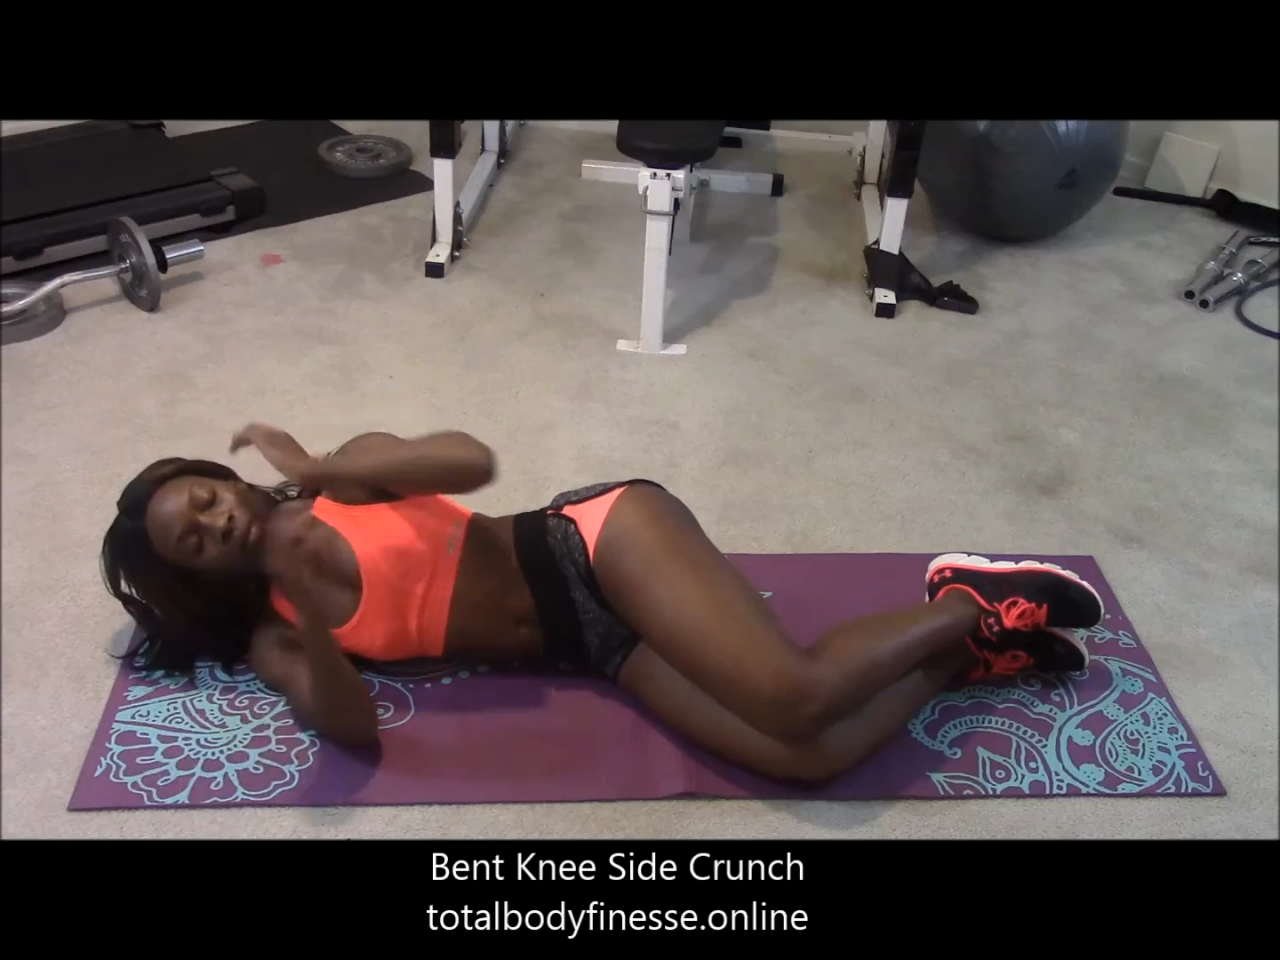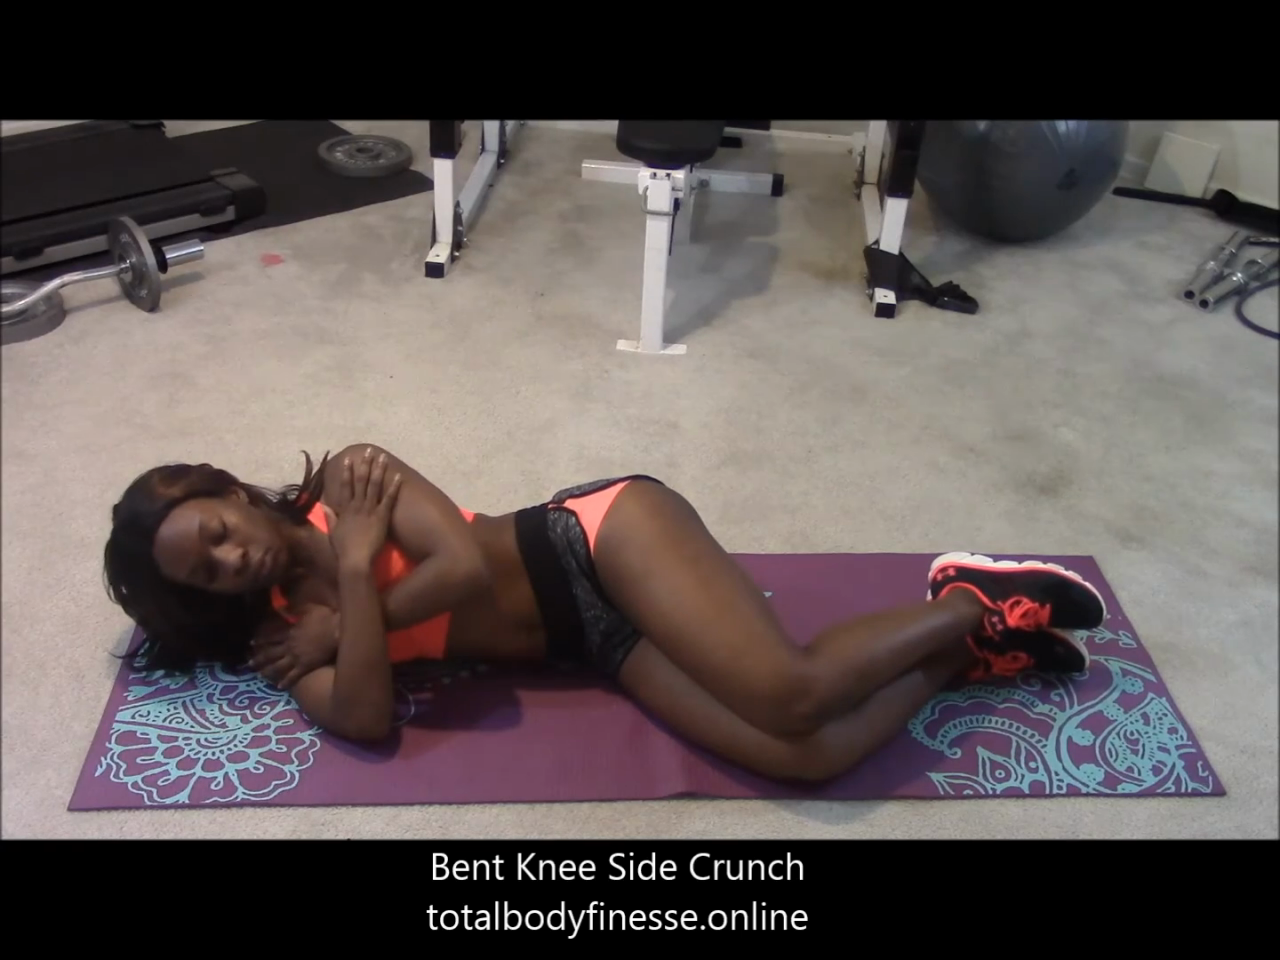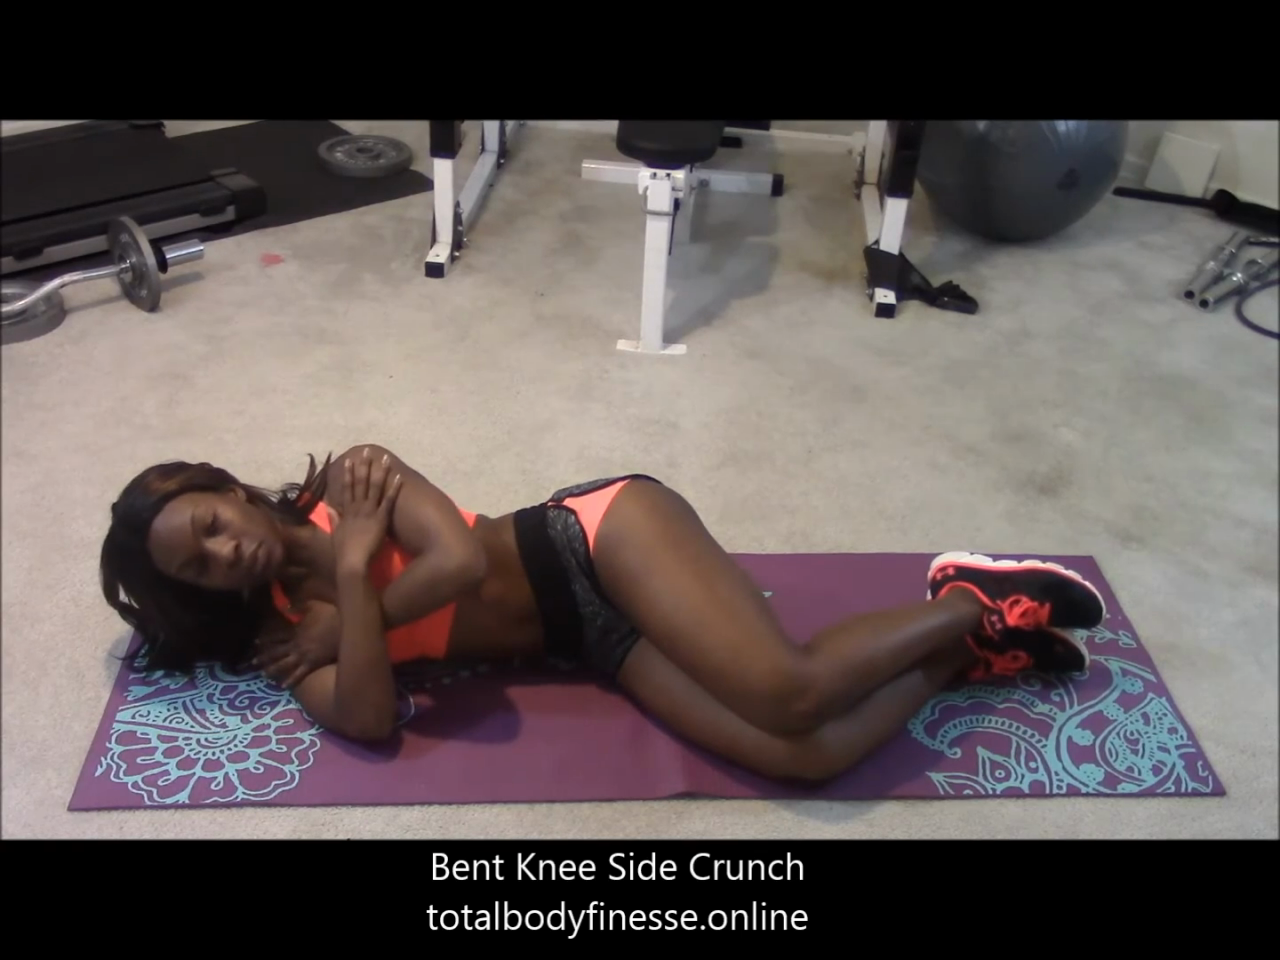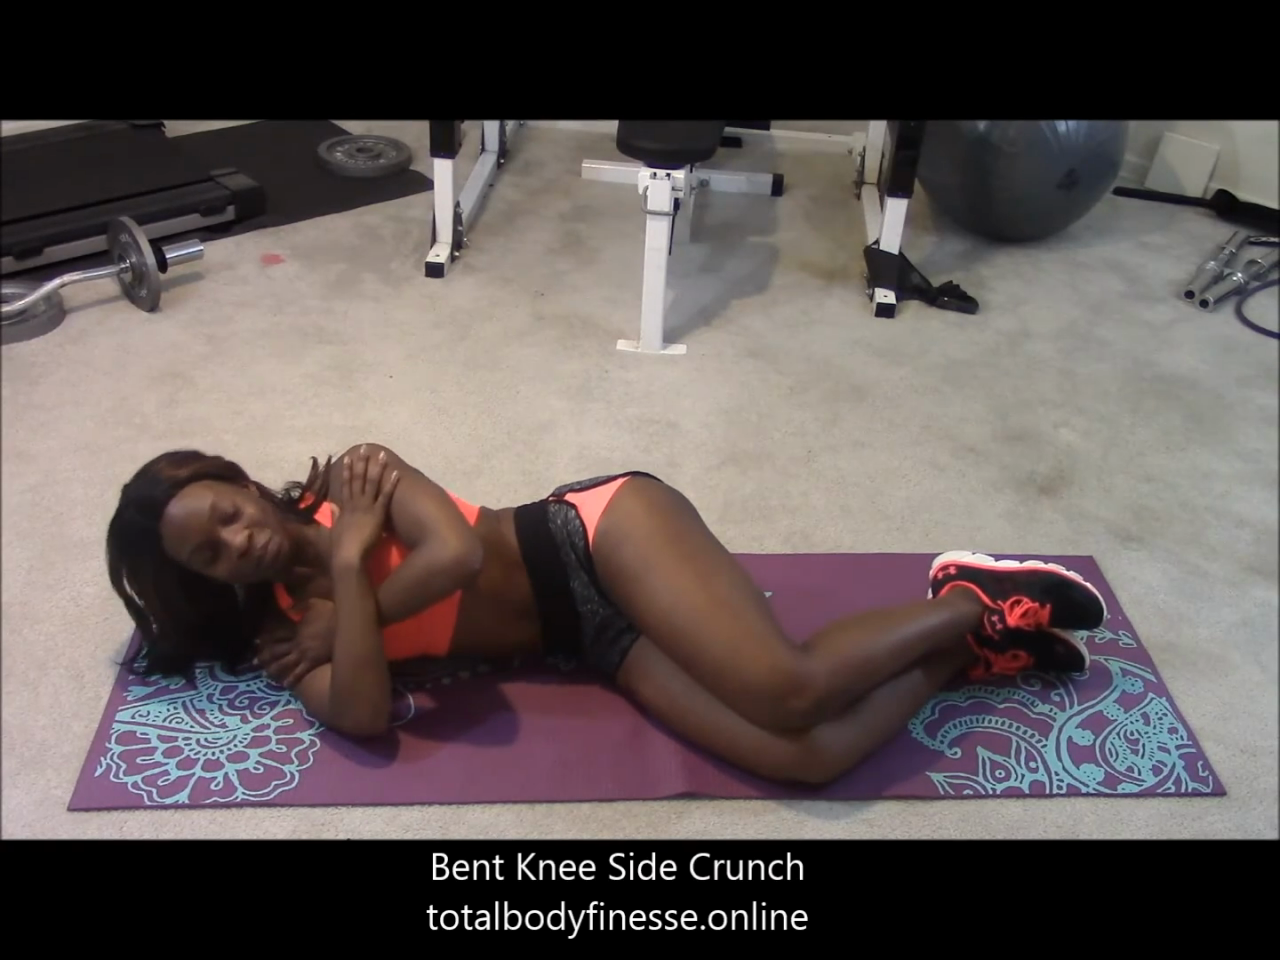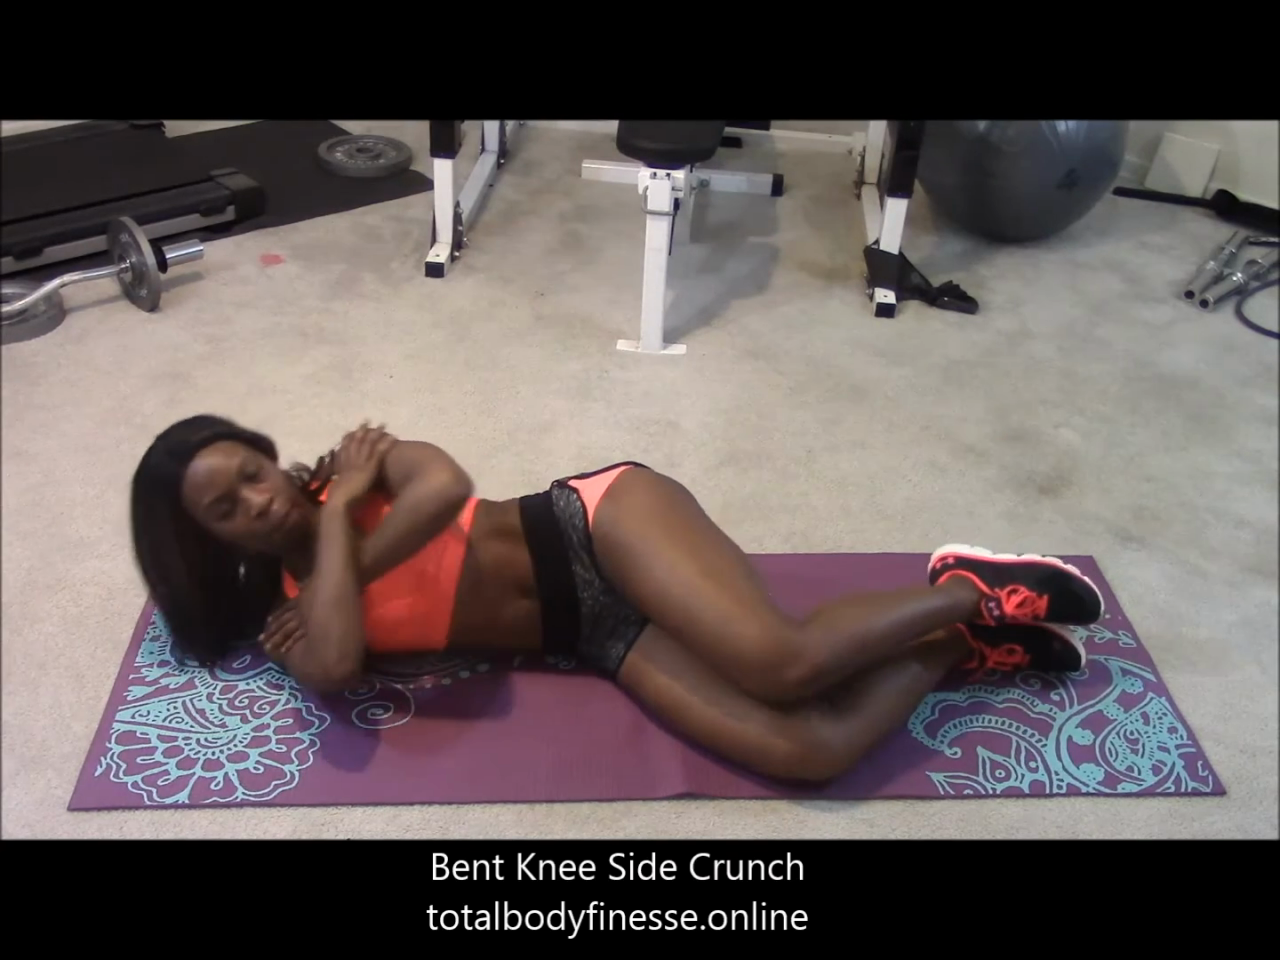
dt=1s
person 1, frame 1
left shoulder: (346, 472)
right shoulder: (275, 635)
left elbow: (475, 458)
right elbow: (352, 725)
left wrist: (319, 479)
right wrist: (323, 610)
left hip: (599, 540)
right hip: (593, 643)
left knee: (795, 697)
right knee: (807, 755)
left ankle: (975, 603)
right ankle: (968, 644)
person 1, frame 2
left shoulder: (347, 478)
right shoulder: (281, 632)
left elbow: (465, 564)
right elbow: (365, 720)
left wrist: (351, 610)
right wrist: (355, 570)
left hip: (603, 534)
right hip: (596, 642)
left knee: (793, 694)
right knee: (807, 754)
left ankle: (977, 601)
right ankle: (968, 647)
person 1, frame 3
left shoulder: (351, 481)
right shoulder: (283, 633)
left elbow: (462, 558)
right elbow: (369, 718)
left wrist: (355, 590)
right wrist: (354, 570)
left hip: (602, 533)
right hip: (597, 637)
left knee: (792, 694)
right knee: (805, 751)
left ankle: (976, 596)
right ankle: (969, 648)
person 1, frame 4
left shoulder: (350, 477)
right shoulder: (285, 625)
left elbow: (457, 552)
right elbow: (363, 716)
left wrist: (353, 602)
right wrist: (344, 562)
left hip: (603, 530)
right hip: (597, 635)
left knee: (789, 690)
right knee: (810, 752)
left ankle: (976, 599)
right ankle: (972, 639)
person 1, frame 5
left shoulder: (363, 460)
right shoulder: (286, 613)
left elbow: (449, 485)
right elbow: (334, 668)
left wrist: (347, 520)
right wrist: (333, 516)
left hip: (602, 520)
right hip: (598, 632)
left knee: (782, 660)
right knee: (809, 748)
left ankle: (969, 588)
right ankle: (967, 641)
